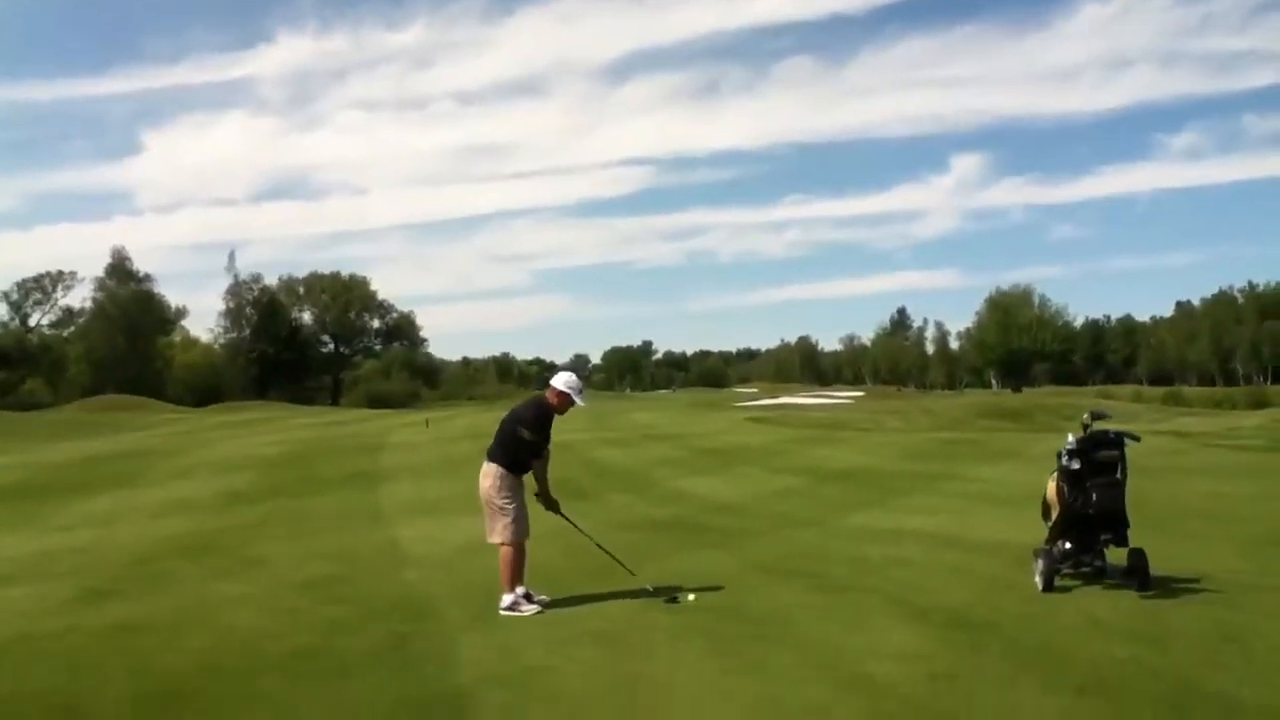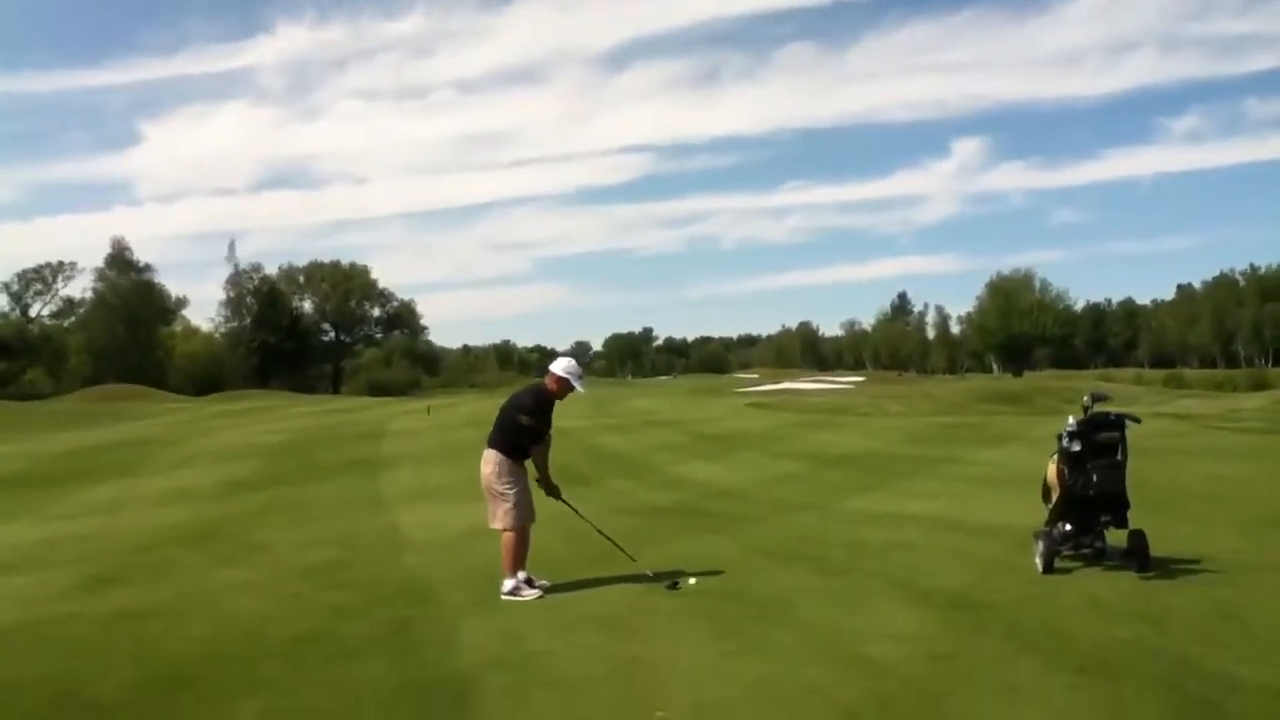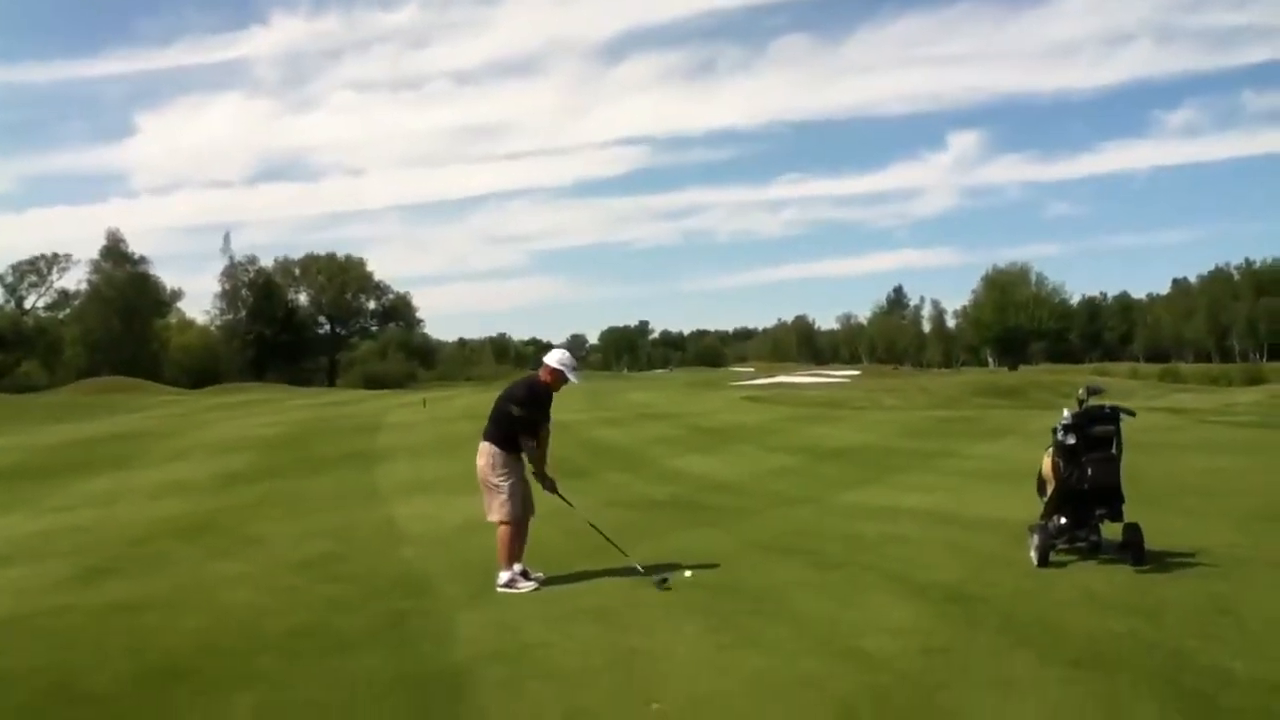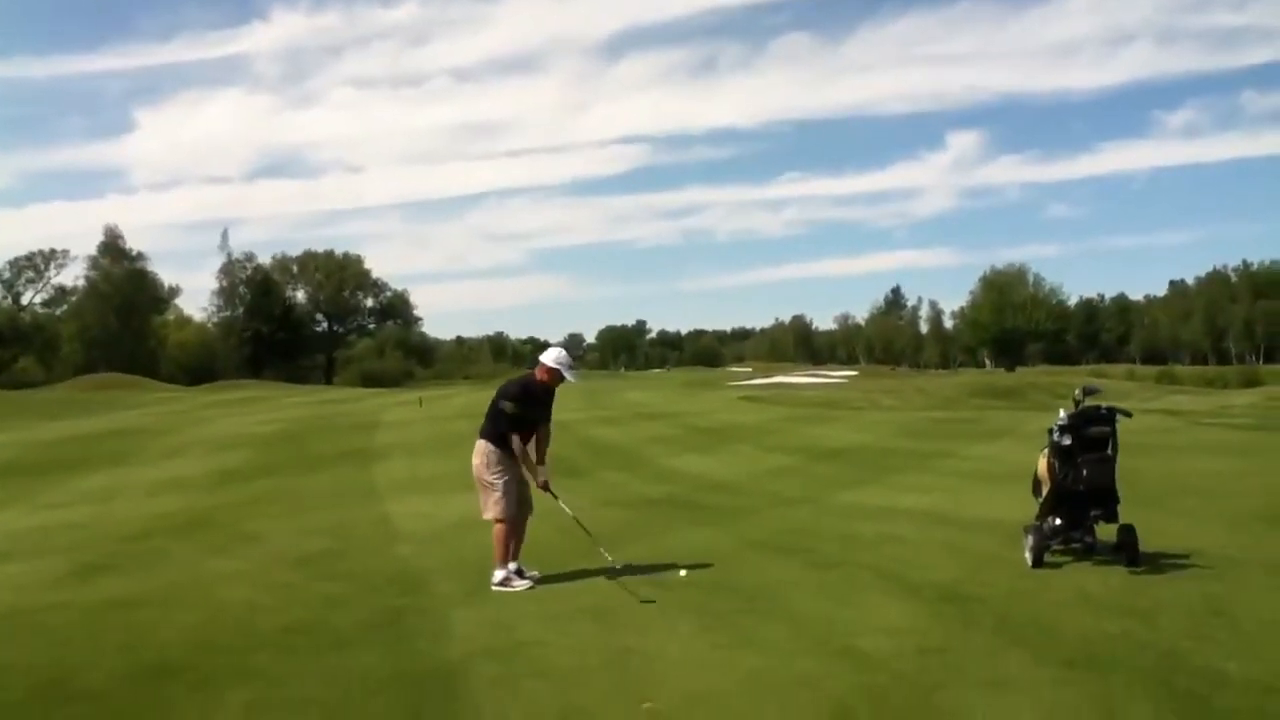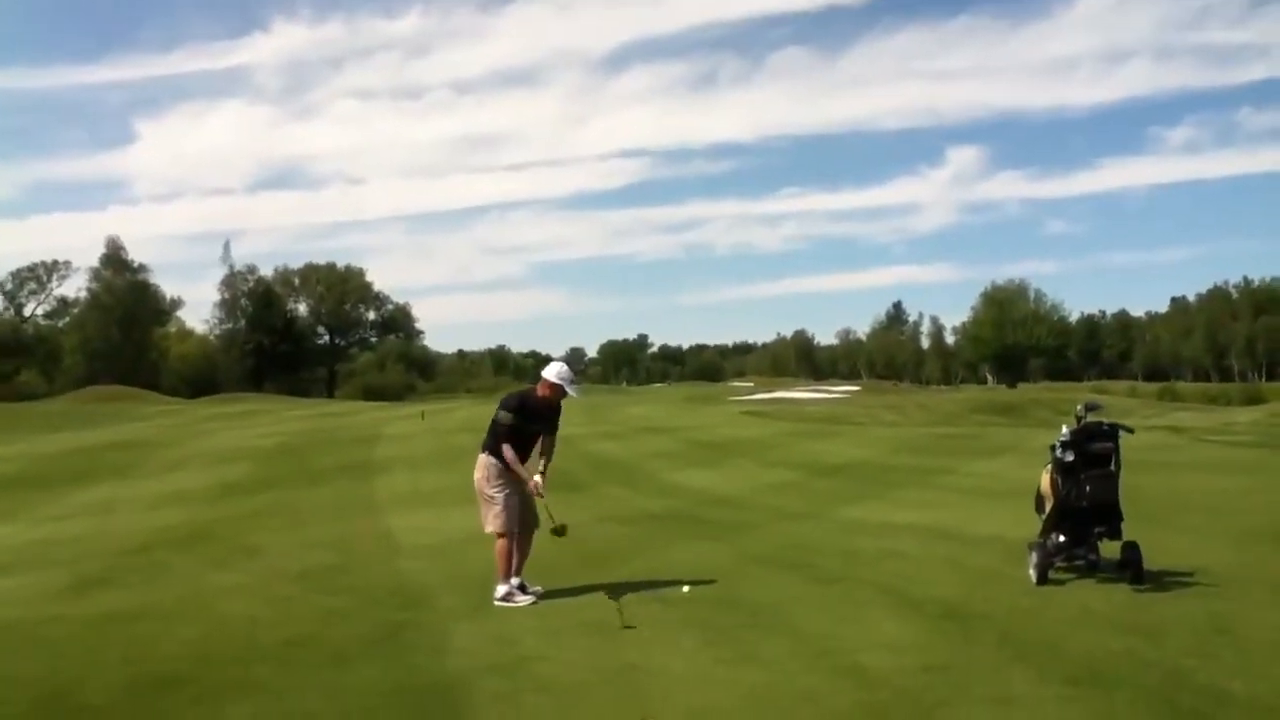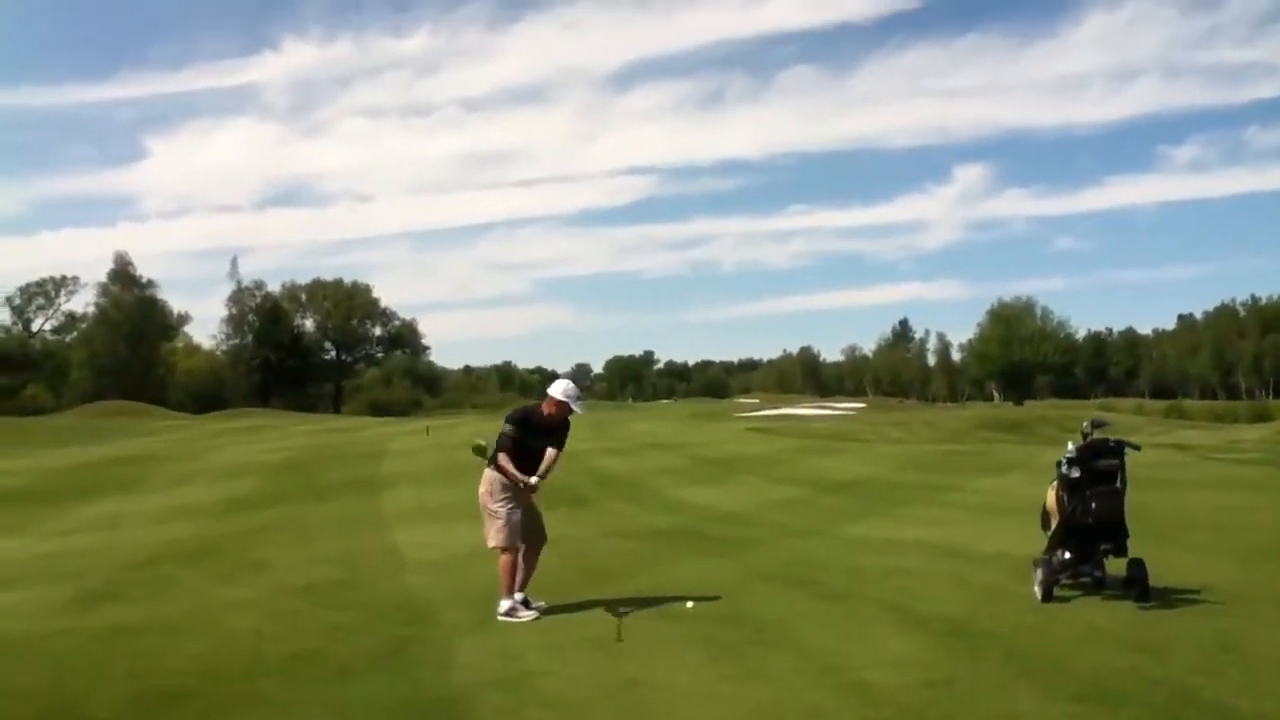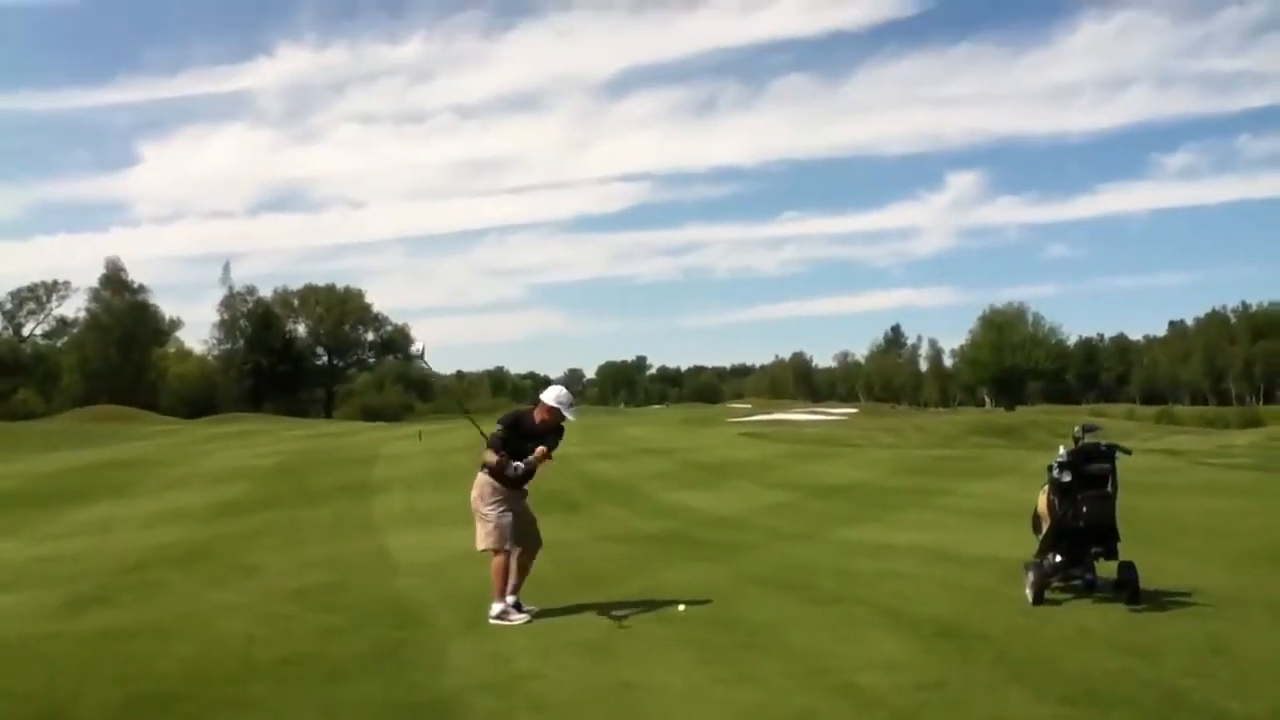
dt=0.1s
person 1, frame 1
left shoulder: (543, 411)
right shoulder: (531, 414)
left elbow: (543, 453)
right elbow: (535, 459)
left wrist: (543, 491)
right wrist: (546, 494)
left hip: (510, 475)
right hip: (499, 475)
left knee: (519, 536)
right knee: (509, 538)
left ankle: (520, 590)
right ankle: (508, 599)
person 1, frame 2
left shoulder: (546, 398)
right shoulder: (529, 400)
left elbow: (544, 438)
right elbow: (534, 447)
left wrist: (544, 476)
right wrist: (547, 481)
left hip: (514, 462)
right hip: (500, 462)
left knee: (524, 521)
right knee: (511, 523)
left ankle: (521, 574)
right ankle: (510, 584)
person 1, frame 3
left shoulder: (543, 392)
right shoulder: (522, 393)
left elbow: (543, 430)
right elbow: (525, 439)
left wrist: (542, 467)
right wrist: (542, 474)
left hip: (510, 455)
right hip: (496, 455)
left knee: (523, 513)
right knee: (508, 515)
left ankle: (517, 567)
right ankle: (506, 576)
person 1, frame 4
left shoulder: (546, 392)
right shoulder: (515, 390)
left elbow: (542, 428)
right elbow: (513, 435)
left wrist: (542, 465)
right wrist: (534, 471)
left hip: (510, 455)
right hip: (492, 453)
left knee: (521, 511)
right knee: (504, 514)
left ankle: (513, 565)
right ankle: (500, 574)
person 1, frame 5
left shoulder: (552, 408)
right shoulder: (514, 403)
left elbow: (548, 441)
right elbow: (506, 446)
left wrist: (541, 473)
right wrist: (526, 478)
left hip: (513, 469)
right hip: (494, 467)
left knee: (527, 526)
right knee: (505, 528)
left ankle: (515, 581)
right ankle: (503, 589)
person 1, frame 6
left shoulder: (561, 425)
right shoulder: (520, 416)
left elbow: (553, 453)
right elbow: (501, 456)
left wrist: (538, 478)
right wrist: (520, 478)
left hip: (521, 485)
right hip: (499, 483)
left knee: (536, 540)
right knee: (510, 543)
left ankle: (519, 595)
right ankle: (506, 605)
person 1, frame 7
left shoulder: (555, 431)
right shoulder: (512, 420)
left elbow: (542, 453)
right elbow: (488, 455)
left wrist: (523, 465)
right wrist: (501, 462)
left hip: (514, 489)
right hip: (492, 486)
left knee: (531, 544)
right knee: (502, 546)
left ankle: (511, 598)
right ankle: (498, 607)
